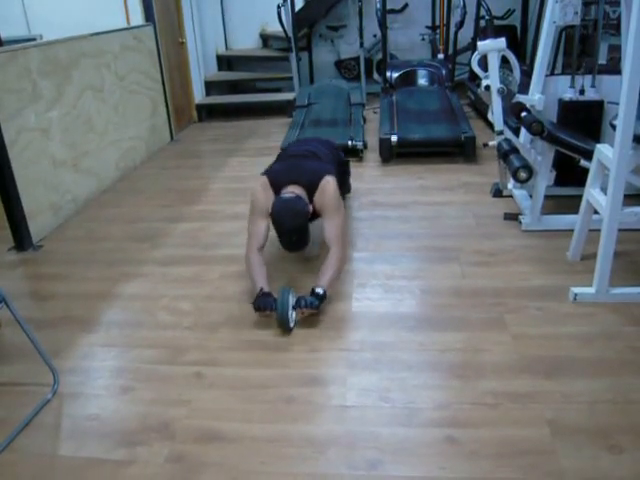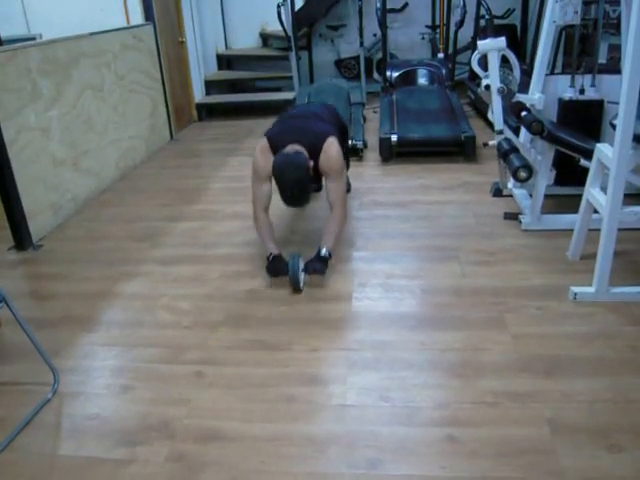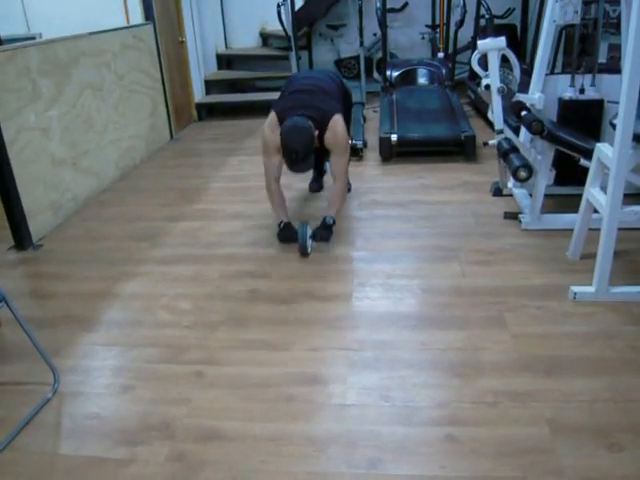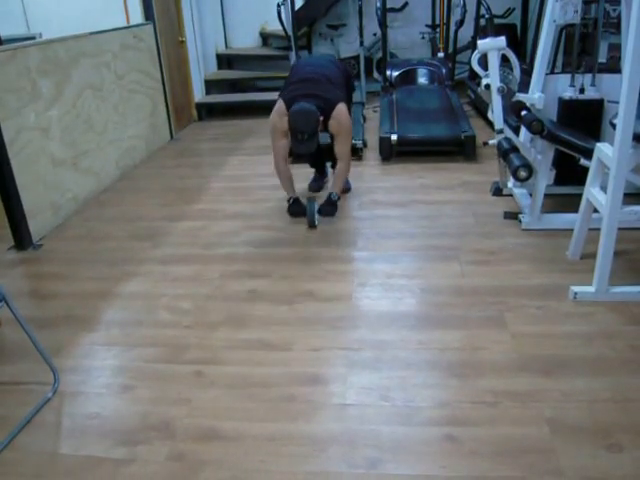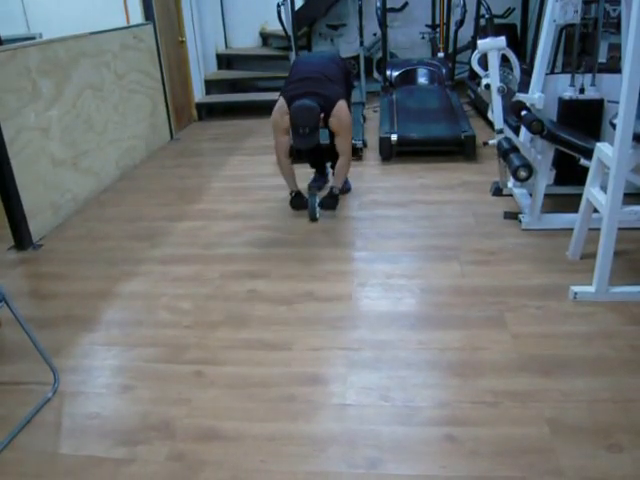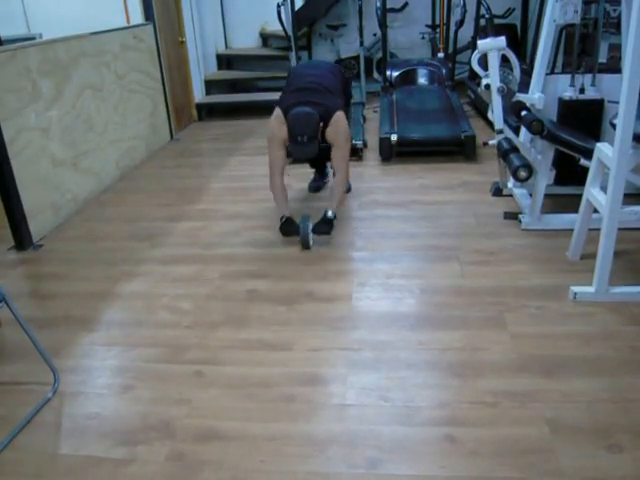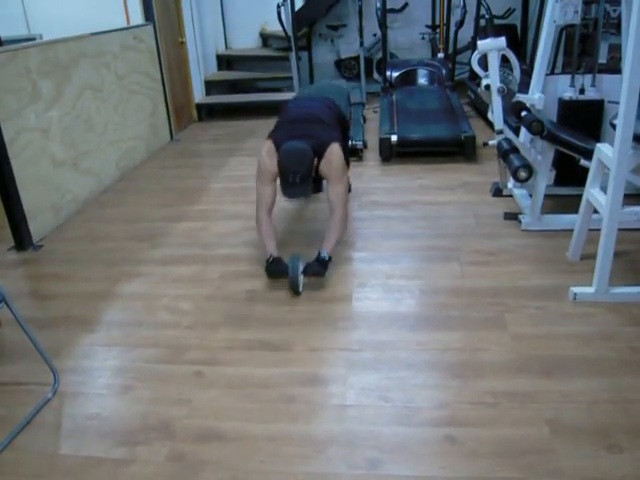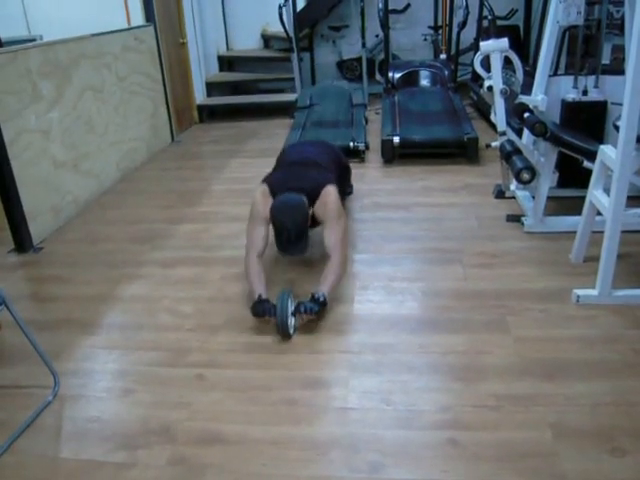
dt=0.3s
person 1, frame 1
left shoulder: (326, 189)
right shoulder: (263, 191)
left elbow: (337, 249)
right elbow: (254, 249)
left wrist: (318, 293)
right wrist: (262, 292)
left hip: (329, 151)
right hip: (291, 152)
left ankle: (343, 184)
person 1, frame 2
left shoulder: (330, 151)
right shoulder: (264, 154)
left elbow: (338, 208)
right elbow: (260, 211)
left wrist: (323, 254)
right wrist: (273, 256)
left hip: (330, 113)
right hip: (292, 116)
right ankle: (317, 178)
person 1, frame 3
left shoulder: (335, 128)
right shoulder: (271, 129)
left elbow: (340, 180)
right elbow: (272, 181)
left wrist: (328, 222)
right wrist: (283, 223)
left hip: (335, 84)
left knee: (340, 151)
right ankle: (318, 172)
person 1, frame 4
left shoulder: (338, 114)
right shoulder: (279, 115)
left elbow: (344, 160)
right elbow: (281, 161)
left wrist: (332, 198)
right wrist: (292, 199)
left knee: (340, 138)
right knee: (299, 146)
left ankle: (339, 174)
right ankle: (320, 170)
person 1, frame 5
left shoulder: (339, 112)
right shoulder: (281, 112)
left elbow: (345, 155)
right elbow: (282, 156)
left wrist: (334, 192)
right wrist: (294, 192)
left knee: (338, 136)
right knee: (300, 144)
left ankle: (336, 171)
right ankle: (320, 171)
person 1, frame 6
left shoulder: (336, 121)
right shoulder: (278, 123)
left elbow: (341, 173)
right elbow: (276, 174)
left wrist: (329, 216)
right wrist: (285, 217)
left hip: (335, 75)
right ankle: (320, 170)
person 1, frame 7
left shoulder: (331, 154)
right shoulder: (269, 155)
left elbow: (339, 211)
right elbow: (263, 211)
left wrist: (324, 256)
right wrist: (272, 257)
left hip: (332, 108)
right hip: (293, 108)
left ankle: (340, 178)
right ankle: (316, 180)
person 1, frame 8
left shoulder: (327, 197)
right shoulder: (264, 197)
left elbow: (337, 257)
right elbow: (253, 255)
left wrist: (319, 299)
right wrist: (260, 298)
left hip: (330, 154)
right hip: (292, 153)
